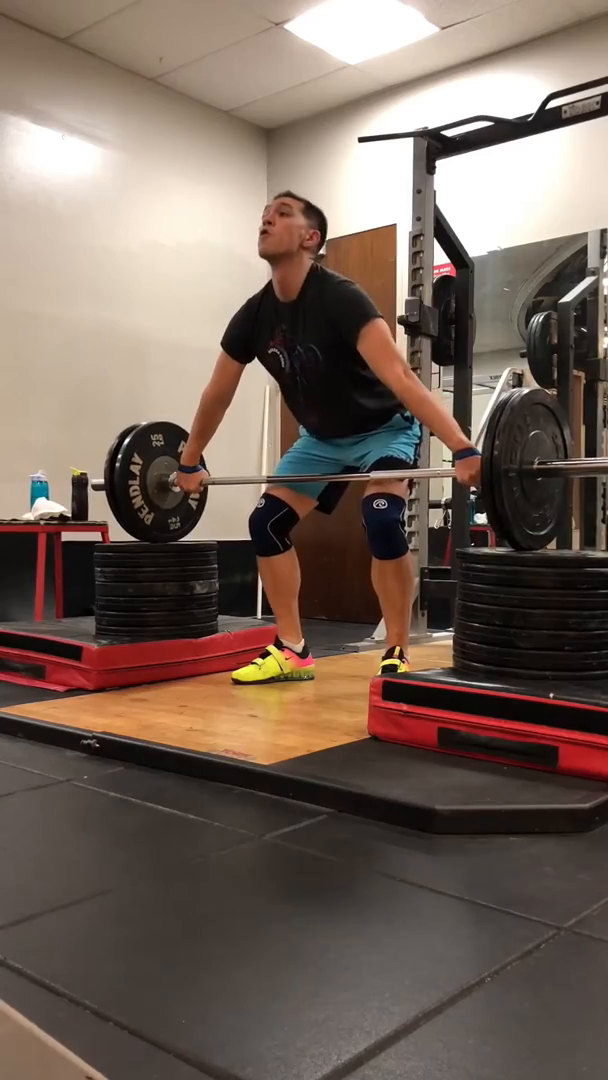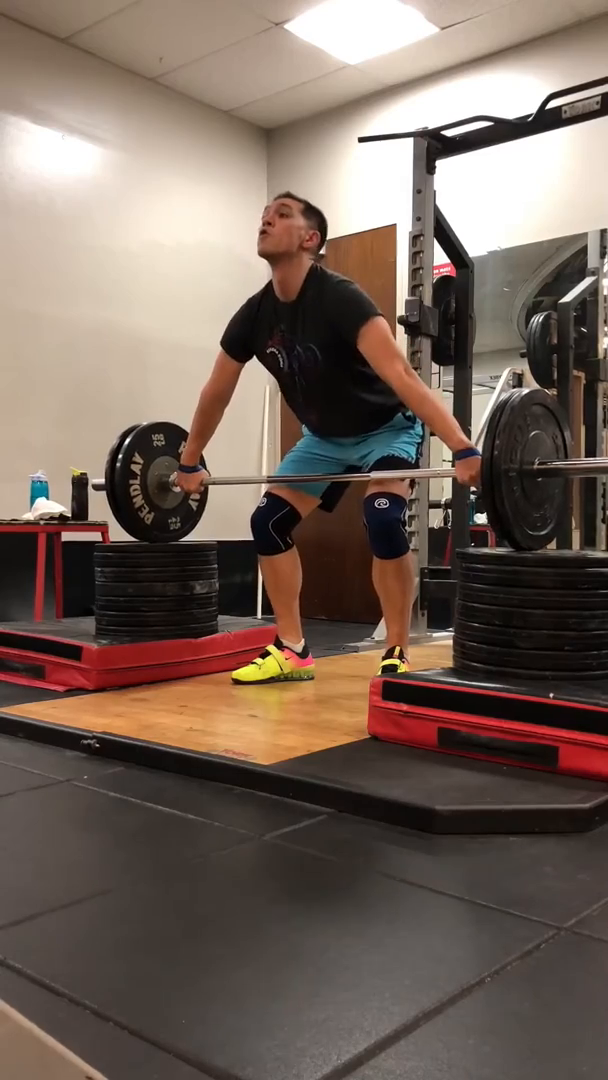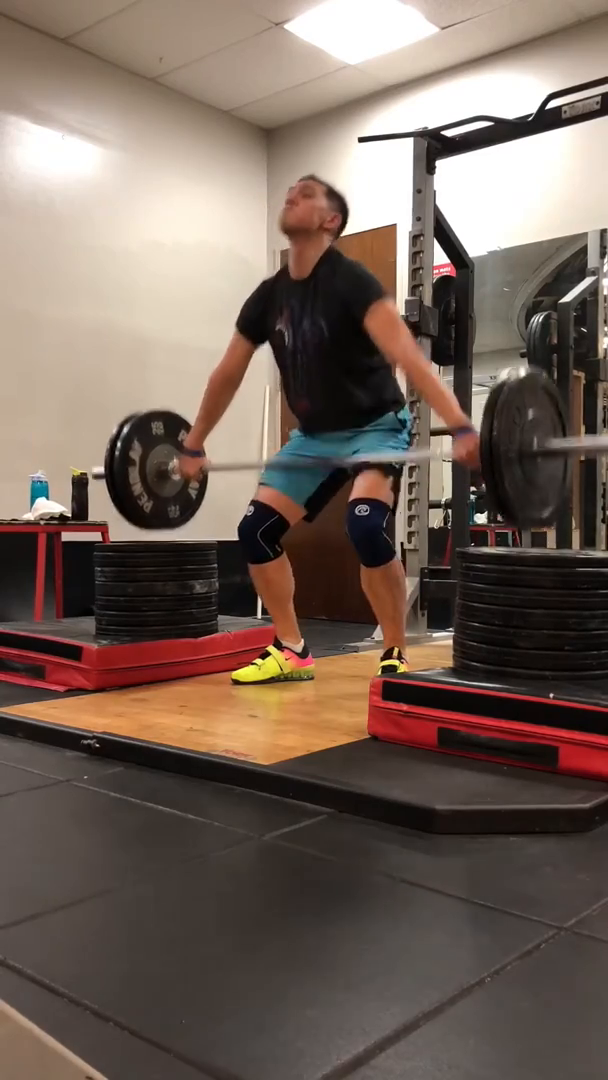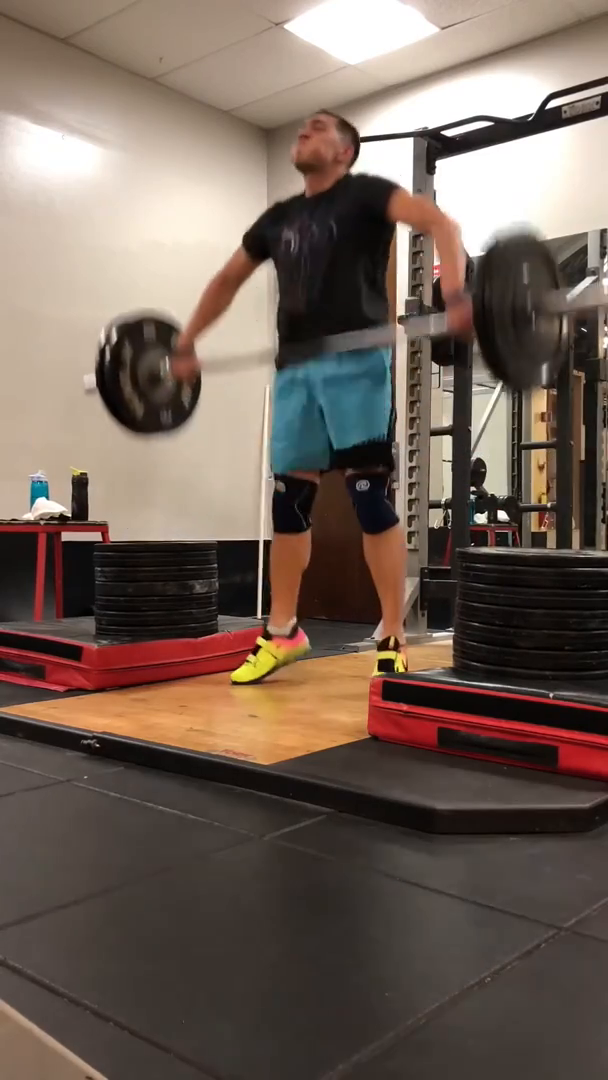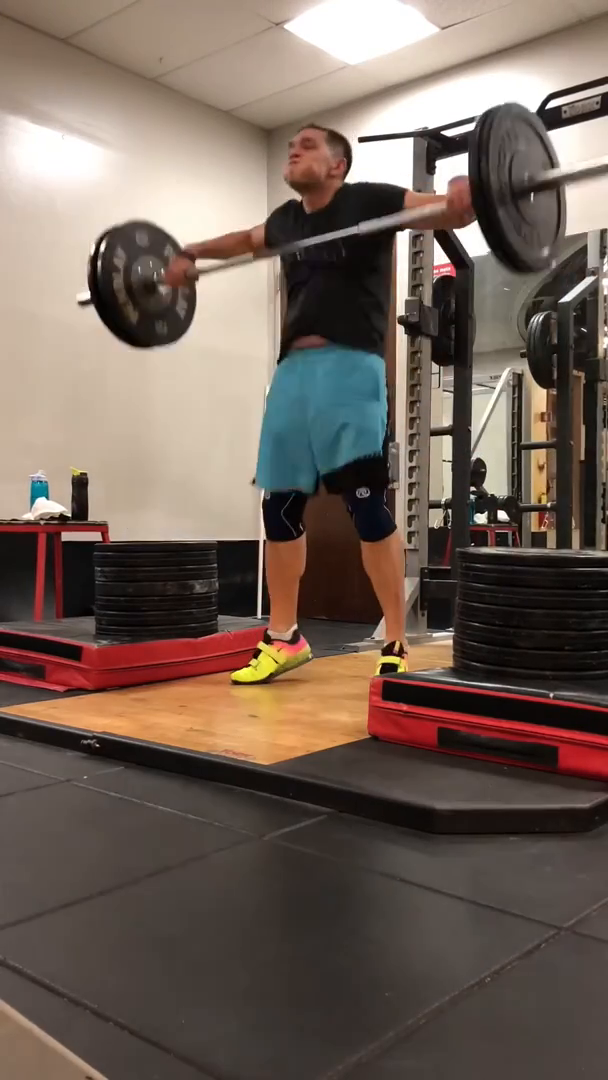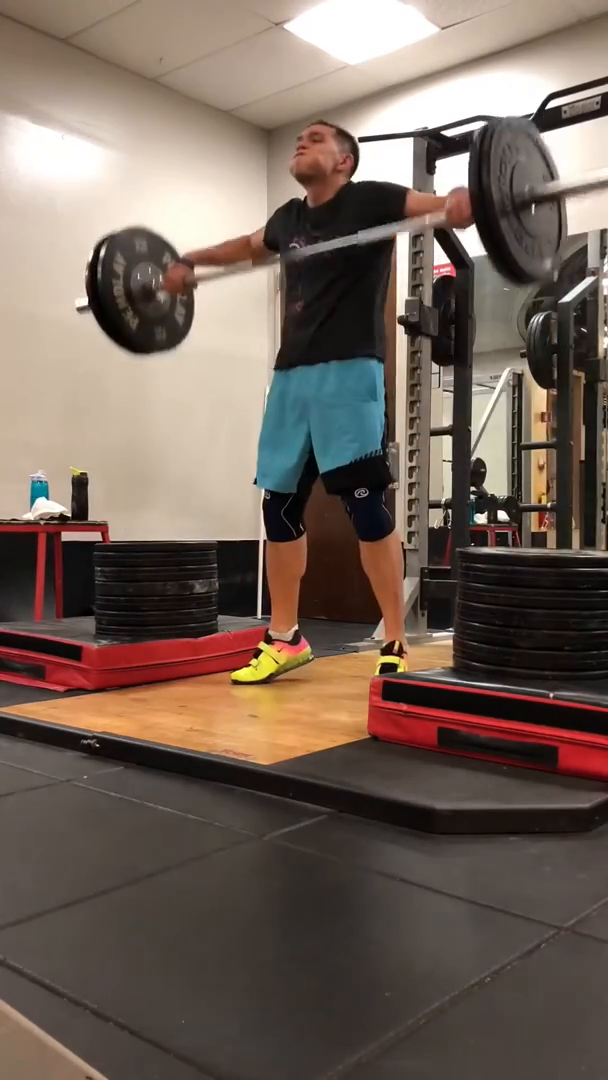
dt=0.2s
person 1, frame 1
left shoulder: (339, 298)
right shoulder: (254, 316)
left elbow: (399, 376)
right elbow: (217, 394)
left wrist: (464, 452)
right wrist: (189, 463)
left hip: (383, 428)
right hip: (322, 436)
left knee: (381, 521)
right knee: (267, 521)
left ankle: (397, 657)
right ankle: (291, 650)
person 1, frame 2
left shoulder: (339, 298)
right shoulder: (254, 316)
left elbow: (399, 374)
right elbow: (216, 393)
left wrist: (463, 451)
right wrist: (189, 462)
left hip: (385, 428)
right hip: (323, 436)
left knee: (383, 520)
right knee: (268, 520)
left ankle: (397, 657)
right ankle: (291, 650)
person 1, frame 3
left shoulder: (350, 281)
right shoulder: (268, 297)
left elbow: (405, 352)
right elbow: (227, 375)
left wrist: (460, 427)
right wrist: (193, 446)
left hip: (373, 428)
right hip: (314, 434)
left knee: (365, 524)
right knee: (256, 527)
left ankle: (396, 657)
right ankle: (291, 650)
person 1, frame 4
left shoulder: (362, 193)
right shoulder: (279, 217)
left elbow: (440, 224)
right elbow: (227, 279)
left wrist: (454, 292)
right wrist: (186, 345)
left hip: (356, 363)
right hip: (298, 368)
left knee: (367, 492)
right knee: (290, 500)
left ankle: (392, 646)
right ankle: (281, 633)
person 1, frame 5
left shoulder: (366, 202)
right shoulder: (287, 219)
left elbow: (450, 212)
right elbow: (246, 238)
left wrist: (462, 199)
right wrist: (188, 255)
left hip: (350, 367)
right hip: (294, 371)
left knee: (365, 500)
right knee: (279, 503)
left ankle: (395, 648)
right ankle: (284, 637)
person 1, frame 6
left shoulder: (369, 201)
right shoulder: (289, 216)
left elbow: (450, 210)
right elbow: (250, 246)
left wrist: (461, 202)
right wrist: (189, 262)
left hip: (348, 370)
right hip: (291, 374)
left knee: (365, 502)
right knee: (279, 505)
left ankle: (395, 647)
right ankle: (285, 638)
